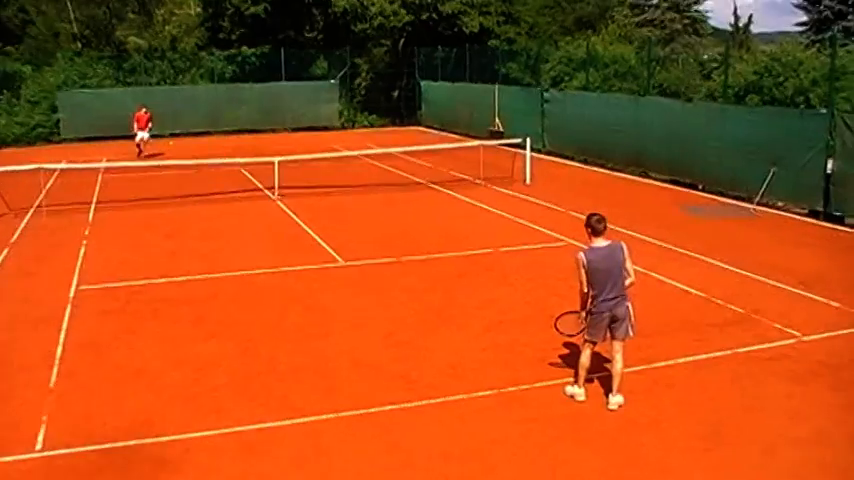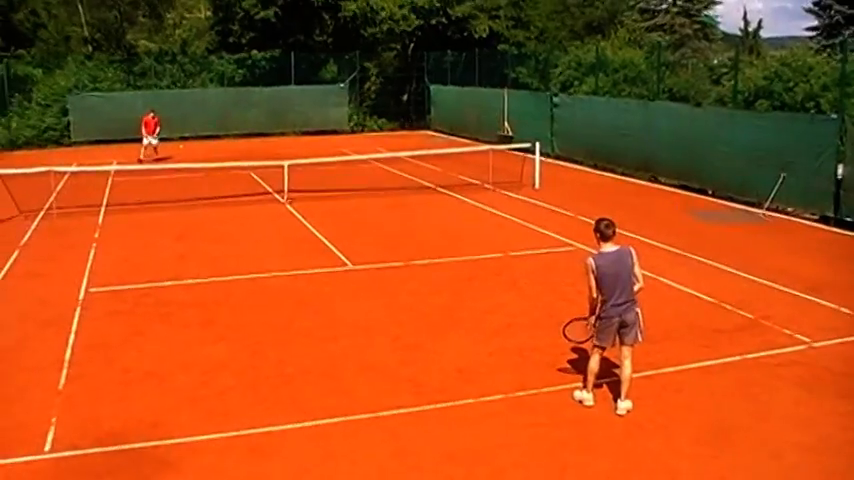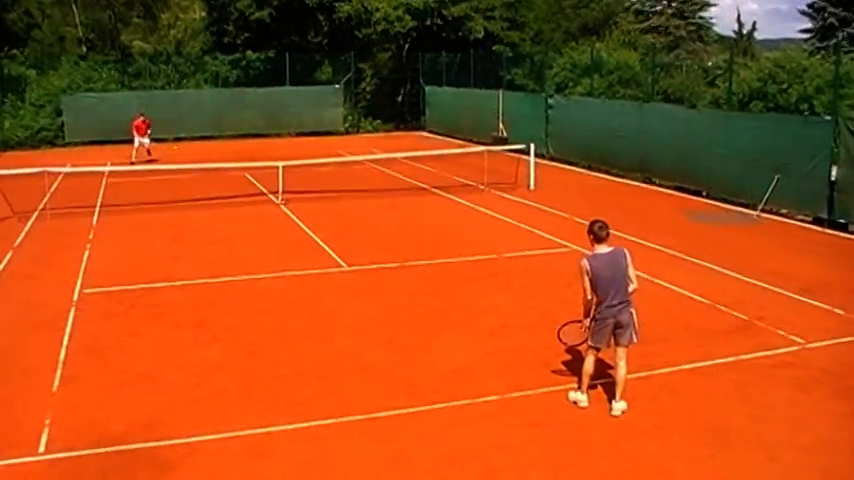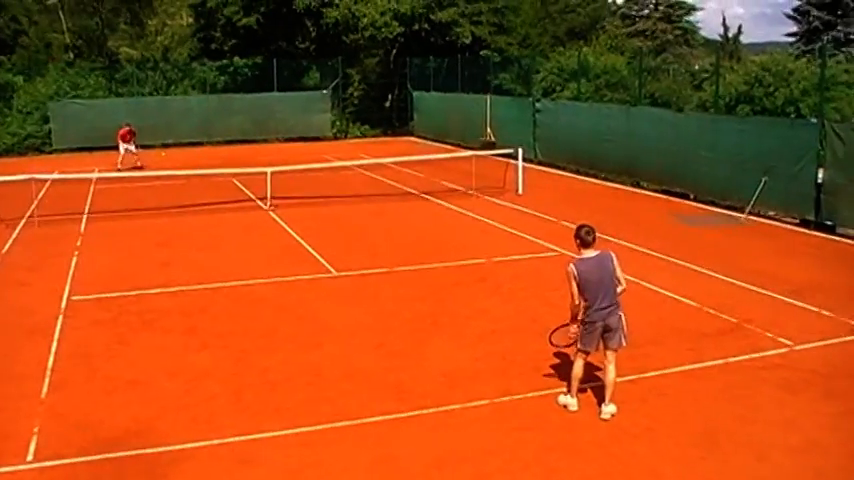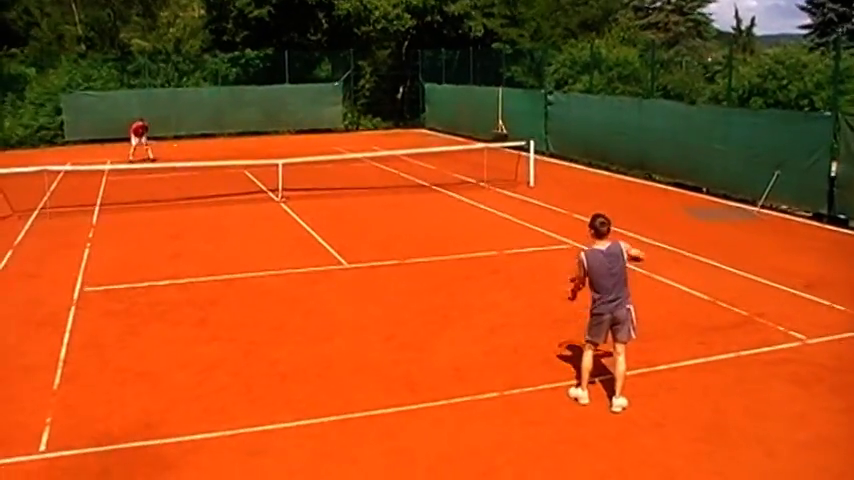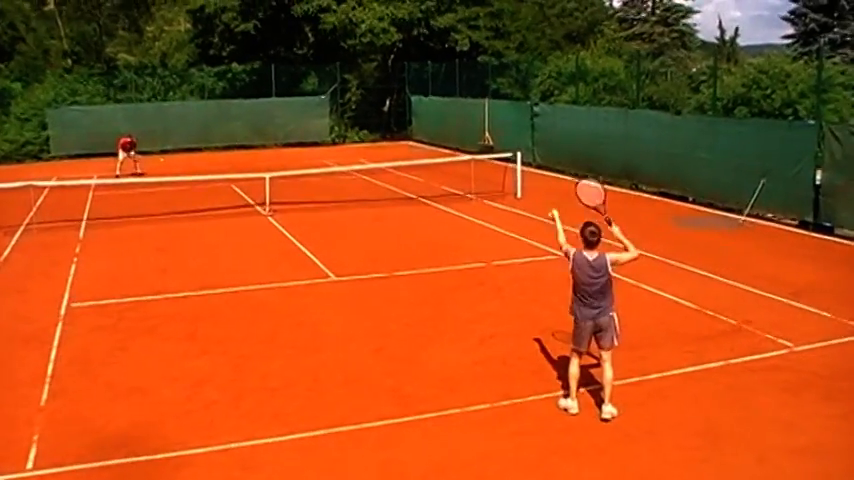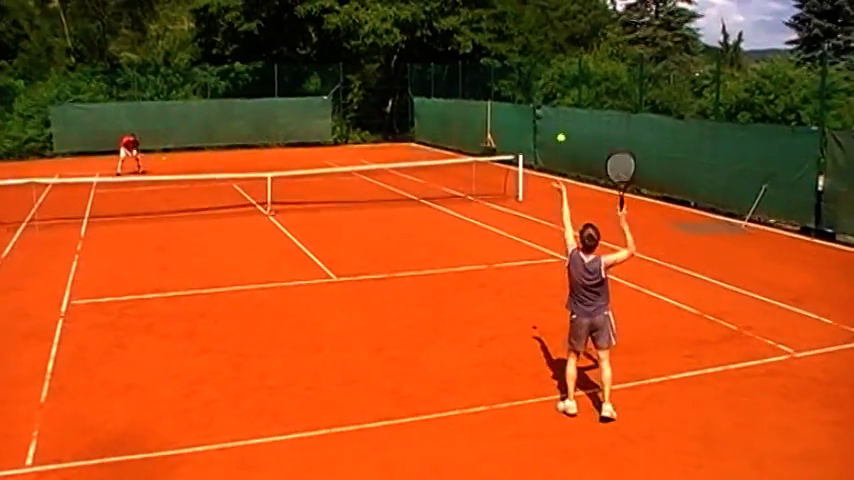
dt=0.2s
person 1, frame 1
left shoulder: (583, 256)
right shoulder: (621, 247)
left elbow: (584, 289)
right elbow: (631, 278)
left wrist: (583, 309)
left hip: (599, 309)
right hip: (620, 306)
left knee: (587, 348)
right knee: (617, 352)
left ankle: (579, 388)
right ankle: (615, 396)
person 1, frame 2
left shoulder: (592, 261)
right shoulder: (630, 252)
left elbow: (594, 295)
right elbow: (640, 284)
left wrist: (592, 314)
left hip: (608, 314)
right hip: (630, 312)
left knee: (596, 353)
right knee: (626, 357)
left ankle: (587, 393)
right ankle: (623, 401)
person 1, frame 3
left shoulder: (586, 263)
right shoulder: (623, 254)
left elbow: (588, 297)
right elbow: (634, 285)
left wrist: (586, 317)
left hip: (603, 316)
right hip: (624, 313)
left knee: (591, 354)
right knee: (621, 358)
left ankle: (582, 394)
right ankle: (618, 402)
person 1, frame 4
left shoulder: (574, 267)
right shoulder: (610, 257)
left elbow: (576, 301)
right elbow: (622, 286)
left wrist: (574, 321)
left hip: (592, 319)
right hip: (613, 315)
left knee: (580, 358)
right knee: (610, 361)
left ankle: (572, 398)
right ankle: (608, 405)
person 1, frame 5
left shoulder: (585, 256)
right shoulder: (621, 247)
left elbow: (581, 282)
right elbow: (641, 256)
left wrist: (574, 291)
left hip: (600, 311)
right hip: (622, 308)
left knee: (589, 349)
right knee: (620, 353)
left ankle: (582, 391)
right ankle: (618, 398)
person 1, frame 6
left shoulder: (574, 257)
right shoulder: (607, 259)
left elbow: (562, 243)
right elbow: (635, 254)
left wrist: (557, 221)
right wrist: (619, 235)
left hip: (582, 318)
right hip: (605, 317)
left knee: (575, 358)
right knee: (606, 361)
left ankle: (572, 401)
right ankle: (607, 406)
person 1, frame 7
left shoulder: (572, 255)
right shoulder: (603, 262)
left elbow: (567, 227)
right elbow: (631, 250)
left wrist: (563, 195)
right wrist: (623, 222)
left hip: (578, 318)
right hip: (601, 316)
left knee: (572, 358)
right knee: (604, 360)
left ankle: (570, 401)
right ankle: (607, 405)
